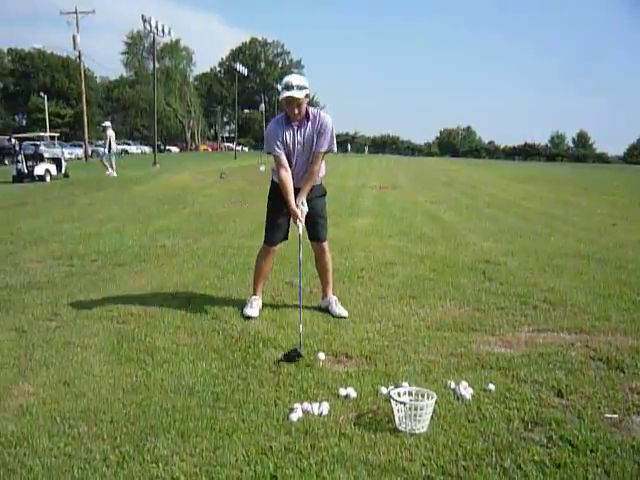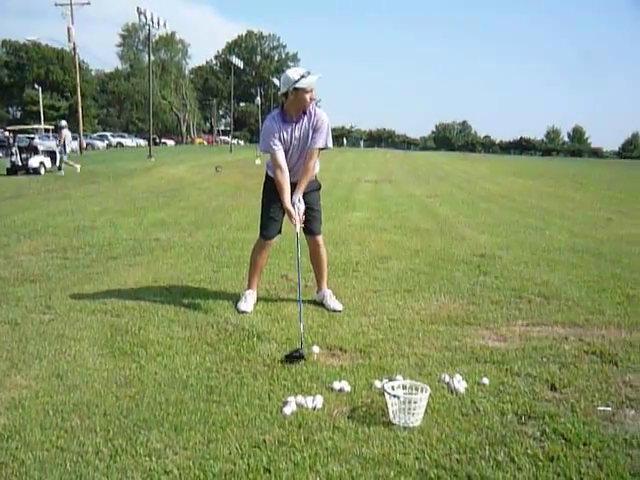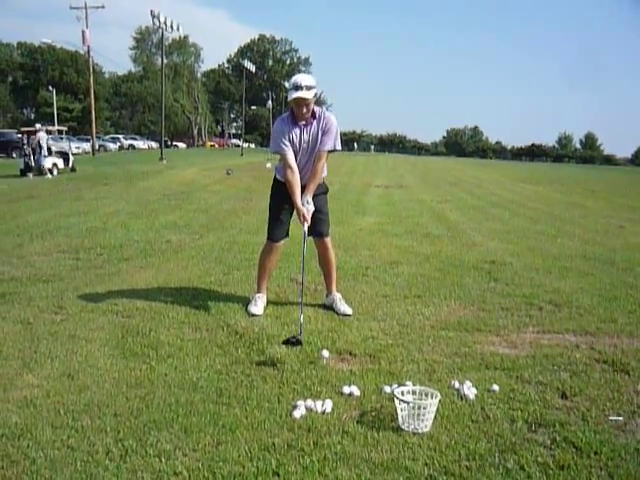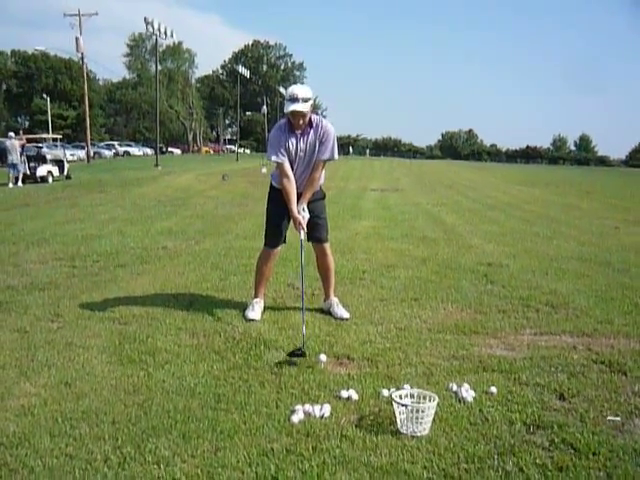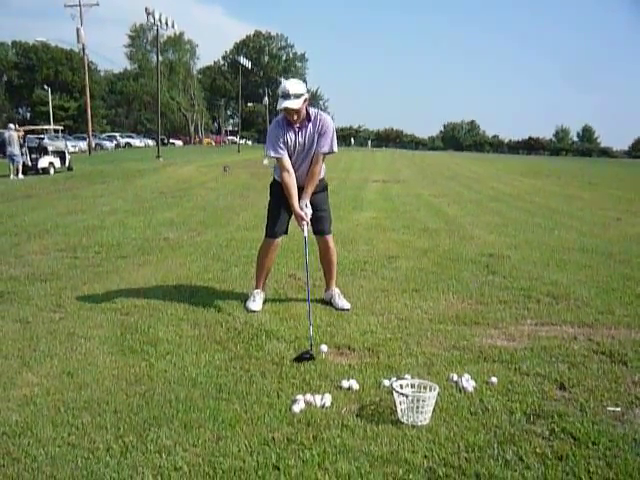
dt=1s
person 1, frame 1
left shoulder: (323, 121)
right shoulder: (275, 127)
left elbow: (316, 163)
right elbow: (283, 168)
left wrist: (302, 198)
right wrist: (292, 205)
left hip: (313, 189)
right hip: (281, 189)
left knee: (321, 244)
right knee: (270, 244)
left ankle: (329, 297)
right ankle: (256, 297)
person 1, frame 2
left shoulder: (319, 118)
right shoulder: (272, 124)
left elbow: (311, 160)
right elbow: (279, 167)
left wrist: (298, 195)
right wrist: (287, 205)
left hip: (308, 184)
right hip: (276, 183)
left knee: (316, 238)
right knee: (266, 238)
left ankle: (323, 291)
right ankle: (251, 291)
person 1, frame 3
left shoulder: (327, 121)
right shoulder: (282, 126)
left elbow: (319, 162)
right elbow: (289, 167)
left wrist: (307, 198)
right wrist: (297, 204)
left hip: (315, 186)
right hip: (284, 186)
left knee: (324, 240)
right knee: (274, 241)
left ankle: (332, 295)
right ankle: (260, 294)
person 1, frame 4
left shoulder: (325, 129)
right shoulder: (278, 133)
left elbow: (317, 171)
right elbow: (285, 175)
left wrist: (303, 204)
right wrist: (294, 212)
left hip: (313, 193)
right hip: (281, 193)
left knee: (323, 246)
right knee: (271, 247)
left ankle: (330, 299)
right ankle: (257, 300)
person 1, frame 5
left shoulder: (323, 122)
right shoulder: (277, 127)
left elbow: (317, 164)
right elbow: (285, 170)
left wrist: (306, 199)
right wrist: (295, 207)
left hip: (315, 185)
right hip: (283, 186)
left knee: (326, 238)
right knee: (272, 238)
left ankle: (332, 290)
right ankle: (258, 290)
